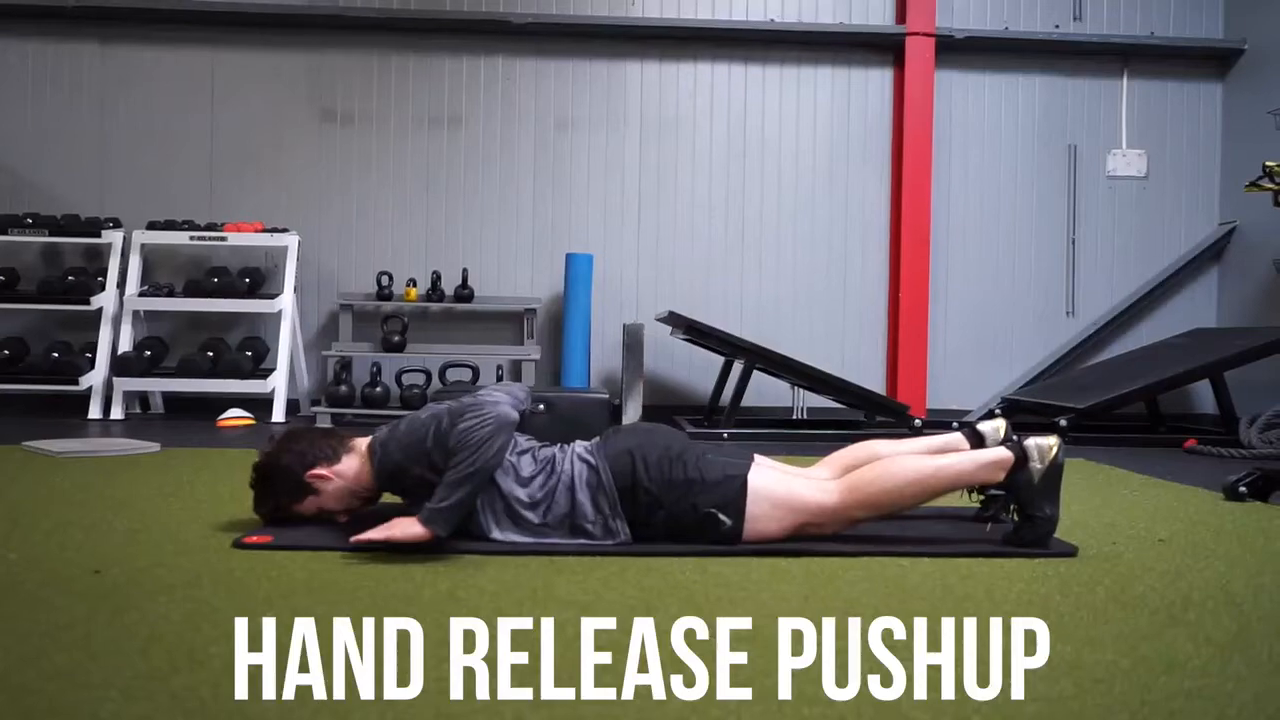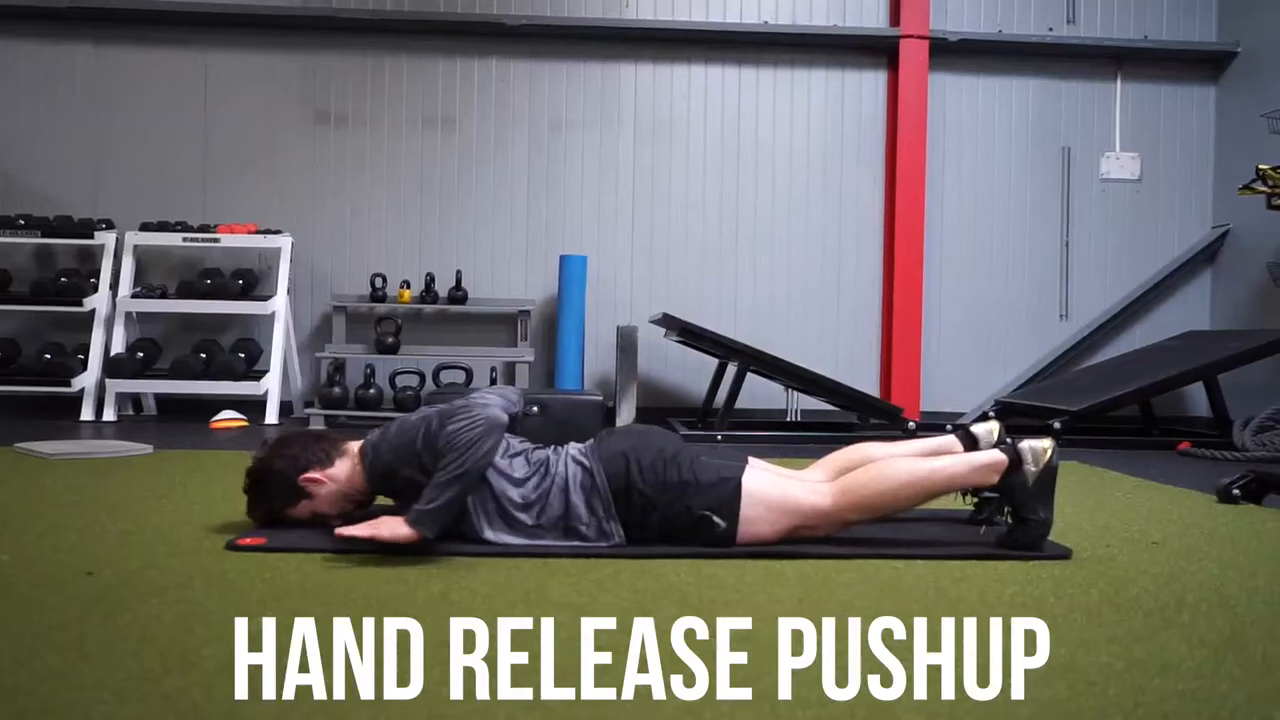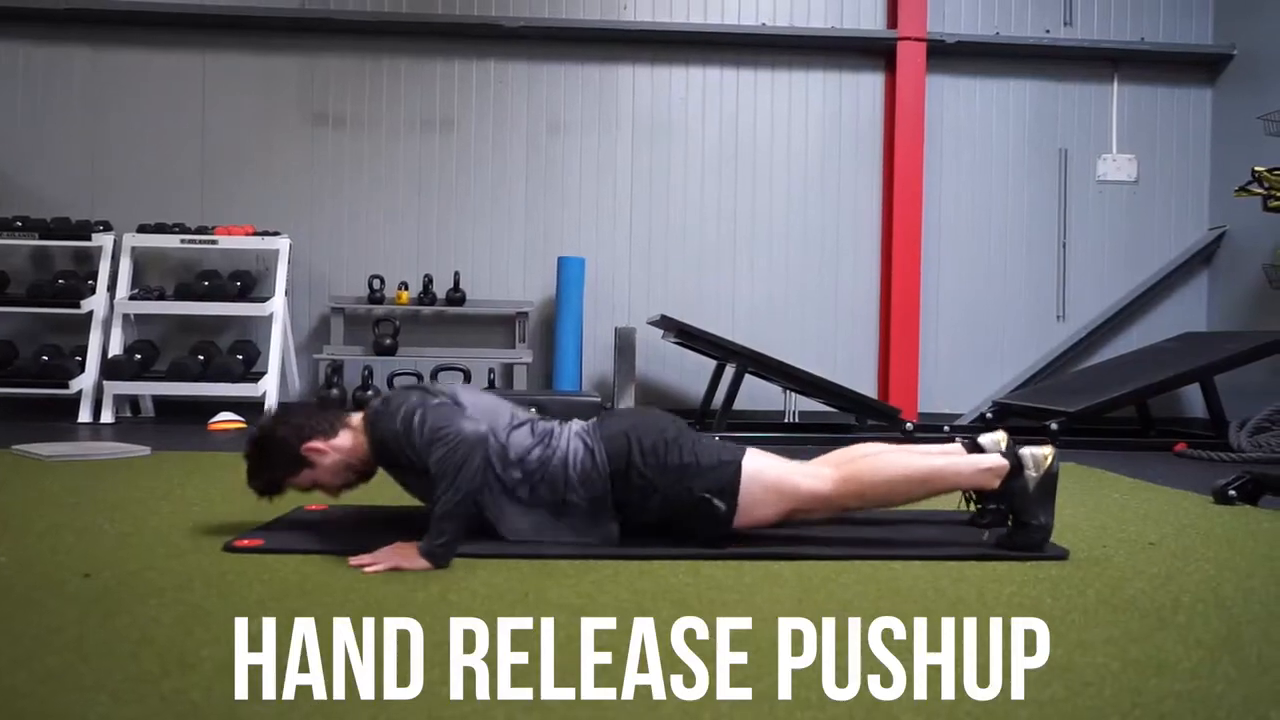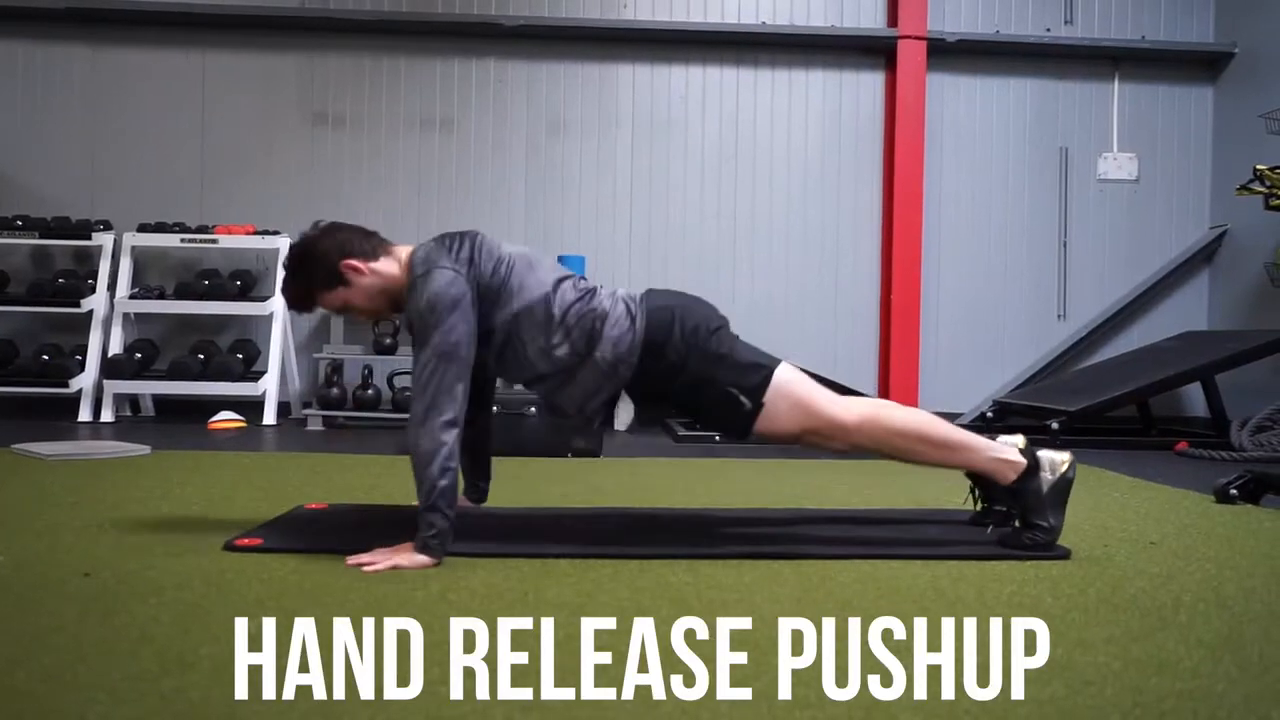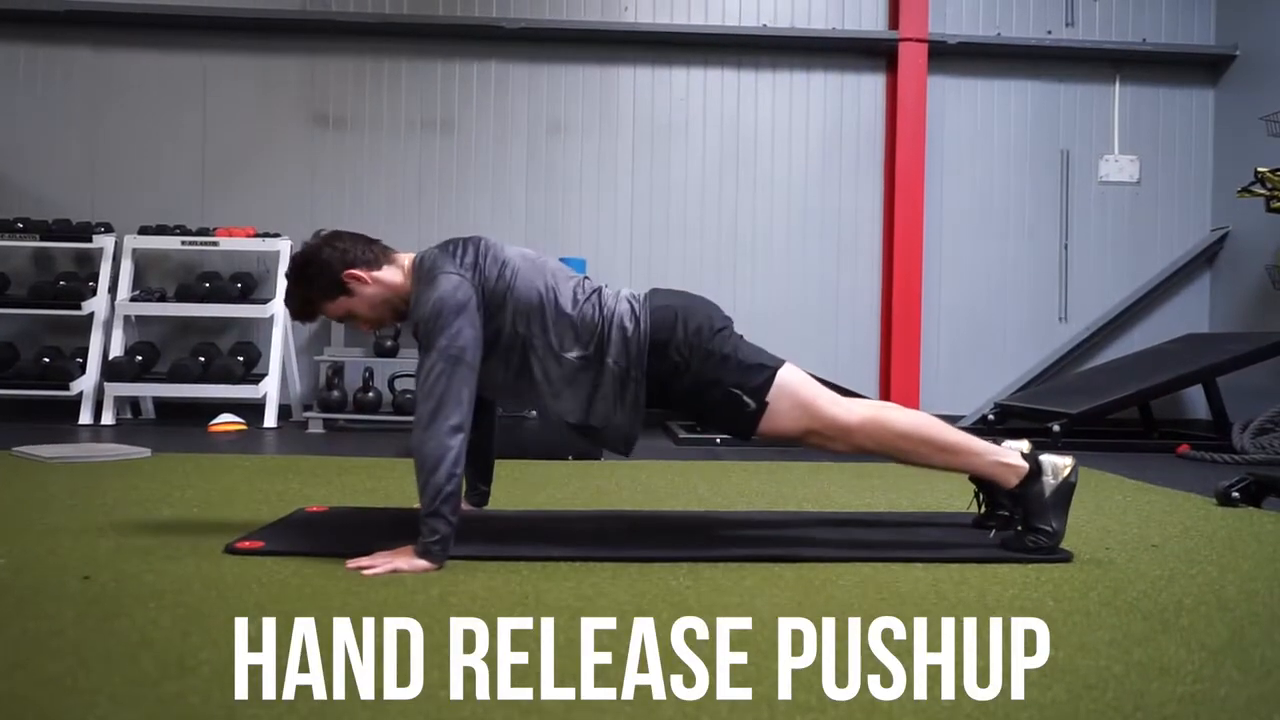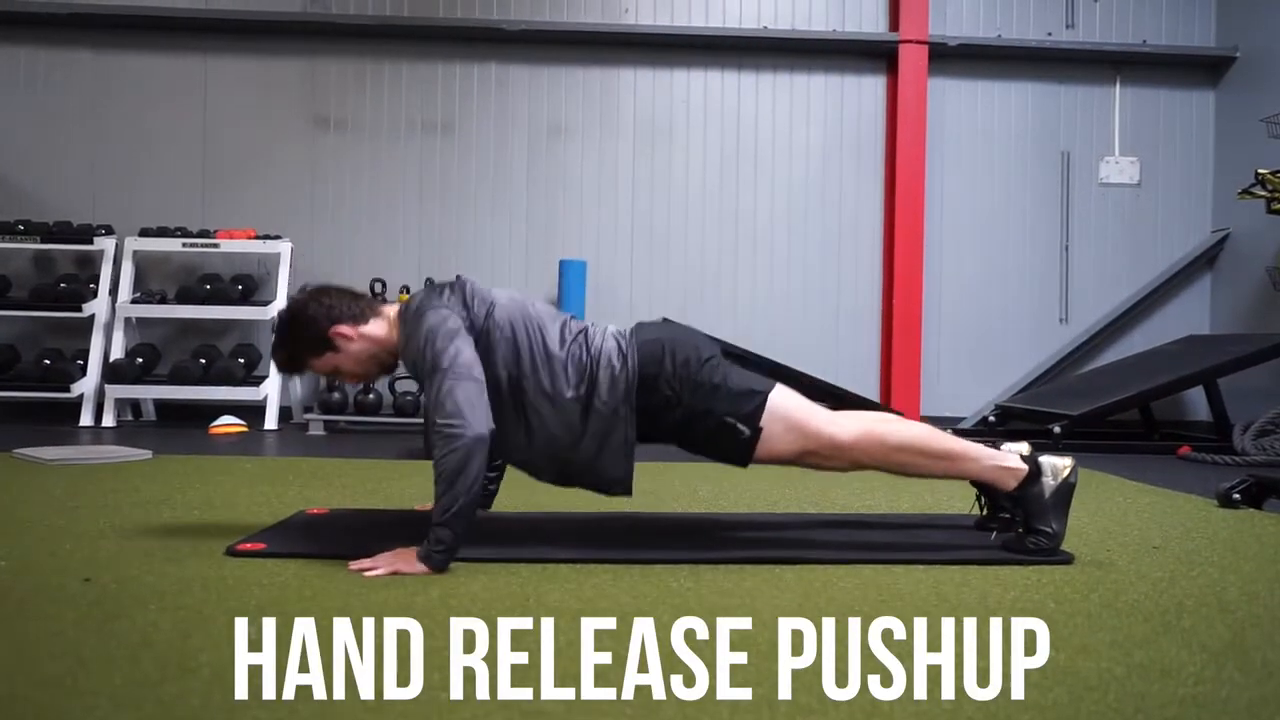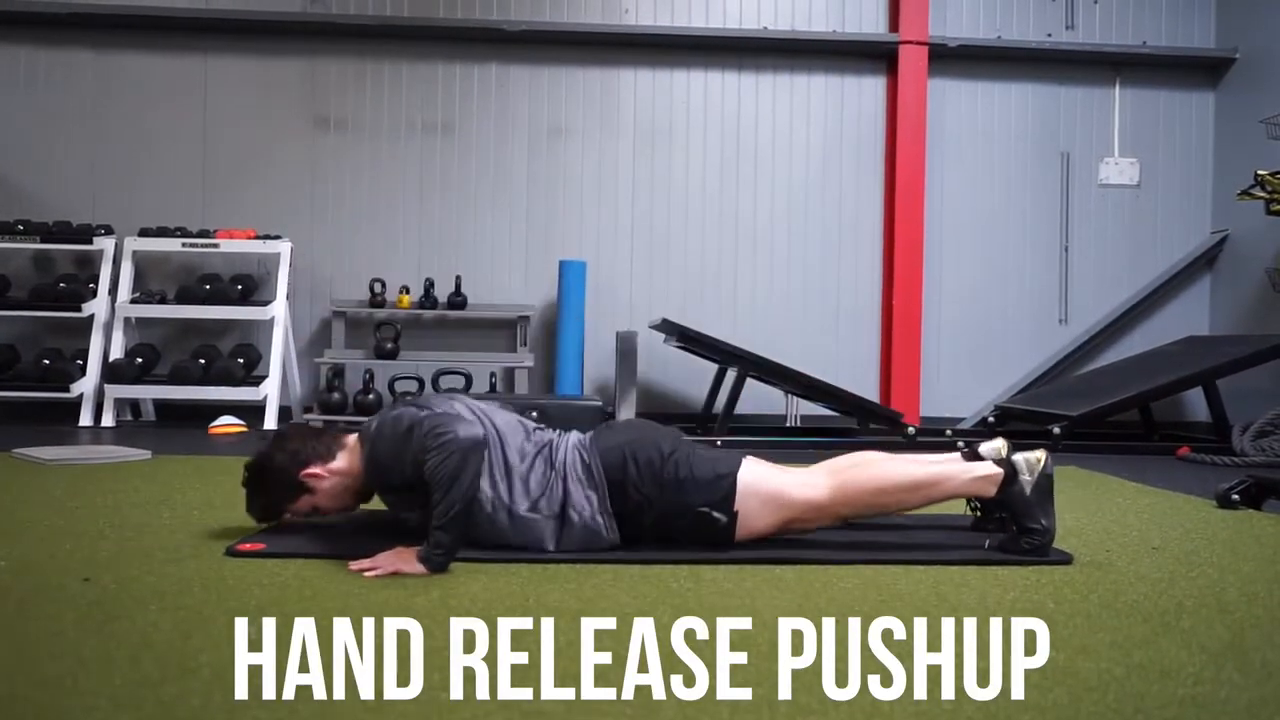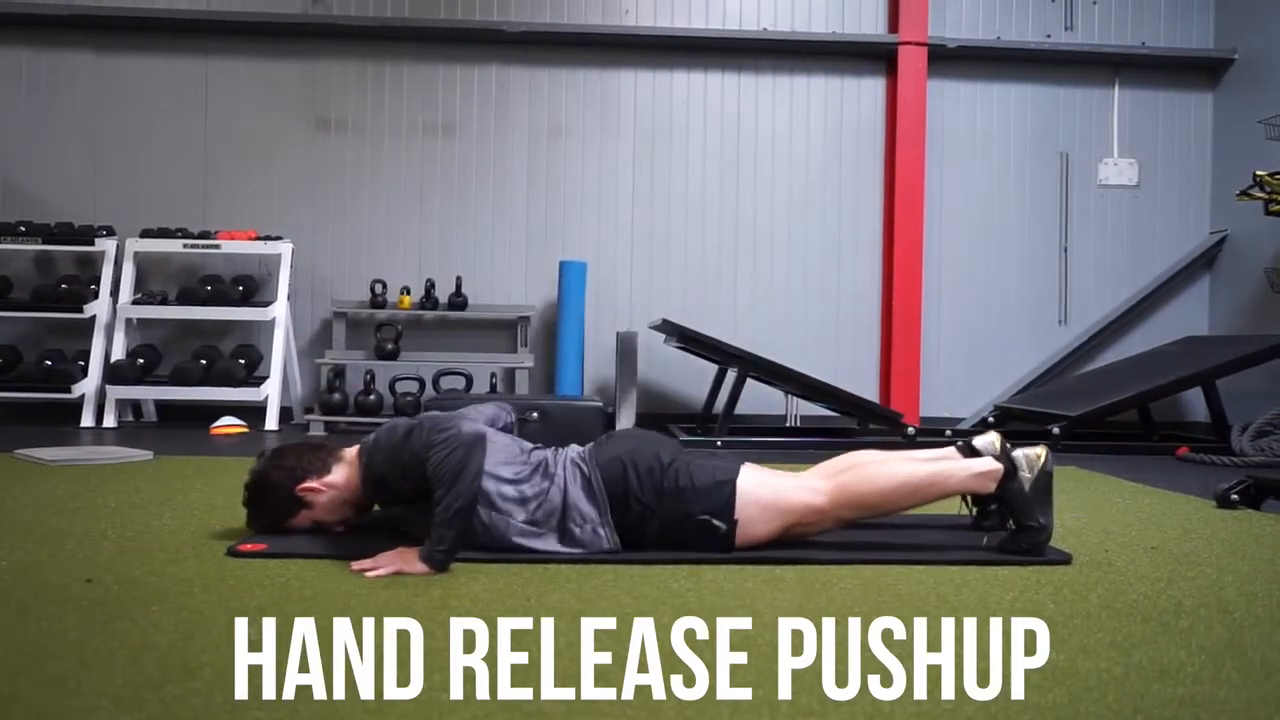
dt=0.4s
person 1, frame 1
left shoulder: (399, 450)
right shoulder: (413, 443)
left elbow: (494, 415)
right elbow: (511, 392)
left wrist: (432, 518)
left hip: (636, 487)
right hip: (624, 463)
left knee: (828, 501)
right knee: (819, 479)
left ankle: (1011, 461)
right ankle: (975, 441)
person 1, frame 2
left shoulder: (389, 452)
right shoulder: (405, 448)
left elbow: (481, 417)
right elbow: (503, 395)
left wrist: (419, 519)
left hip: (629, 491)
right hip: (619, 467)
left knee: (824, 505)
right knee: (813, 481)
left ankle: (1004, 464)
right ankle: (968, 443)
person 1, frame 3
left shoulder: (392, 419)
right shoulder: (410, 413)
left elbow: (467, 441)
left wrist: (433, 548)
right wrist: (451, 514)
left hip: (627, 472)
right hip: (619, 451)
left knee: (820, 488)
right knee: (815, 478)
left ankle: (1004, 468)
right ankle: (975, 450)
person 1, frame 4
left shoulder: (435, 284)
right shoulder: (444, 272)
left elbow: (441, 413)
right elbow: (473, 387)
left wrist: (431, 539)
right wrist: (470, 494)
left hip: (658, 345)
right hip: (651, 338)
left knee: (836, 421)
right knee: (831, 421)
left ankle: (1024, 469)
right ankle: (996, 452)
person 1, frame 5
left shoulder: (442, 288)
right shoulder: (448, 280)
left elbow: (441, 415)
right elbow: (476, 394)
left wrist: (431, 543)
right wrist: (472, 495)
left hip: (666, 346)
right hip: (656, 342)
left knee: (835, 422)
right knee: (833, 429)
left ankle: (1024, 473)
right ankle: (1002, 465)
person 1, frame 6
left shoulder: (428, 326)
right shoulder: (435, 317)
left elbow: (466, 429)
right elbow: (493, 413)
left wrist: (435, 550)
right wrist: (471, 507)
left hip: (652, 383)
right hip: (645, 372)
left knee: (830, 441)
right knee: (829, 445)
left ankle: (1021, 475)
right ankle: (1001, 461)
person 1, frame 7
left shoulder: (386, 438)
right shoulder: (408, 424)
left elbow: (464, 441)
left wrist: (431, 553)
right wrist: (438, 520)
left hip: (622, 486)
right hip: (615, 463)
left knee: (810, 501)
right knee: (809, 490)
left ankle: (999, 476)
right ankle: (978, 457)
person 1, frame 8
left shoulder: (383, 456)
right shoulder: (403, 450)
left elbow: (464, 439)
right elbow: (495, 413)
left wrist: (433, 551)
right wrist: (437, 523)
left hip: (624, 495)
right hip: (616, 473)
left knee: (813, 503)
right knee: (809, 492)
left ankle: (998, 472)
right ankle: (972, 454)
